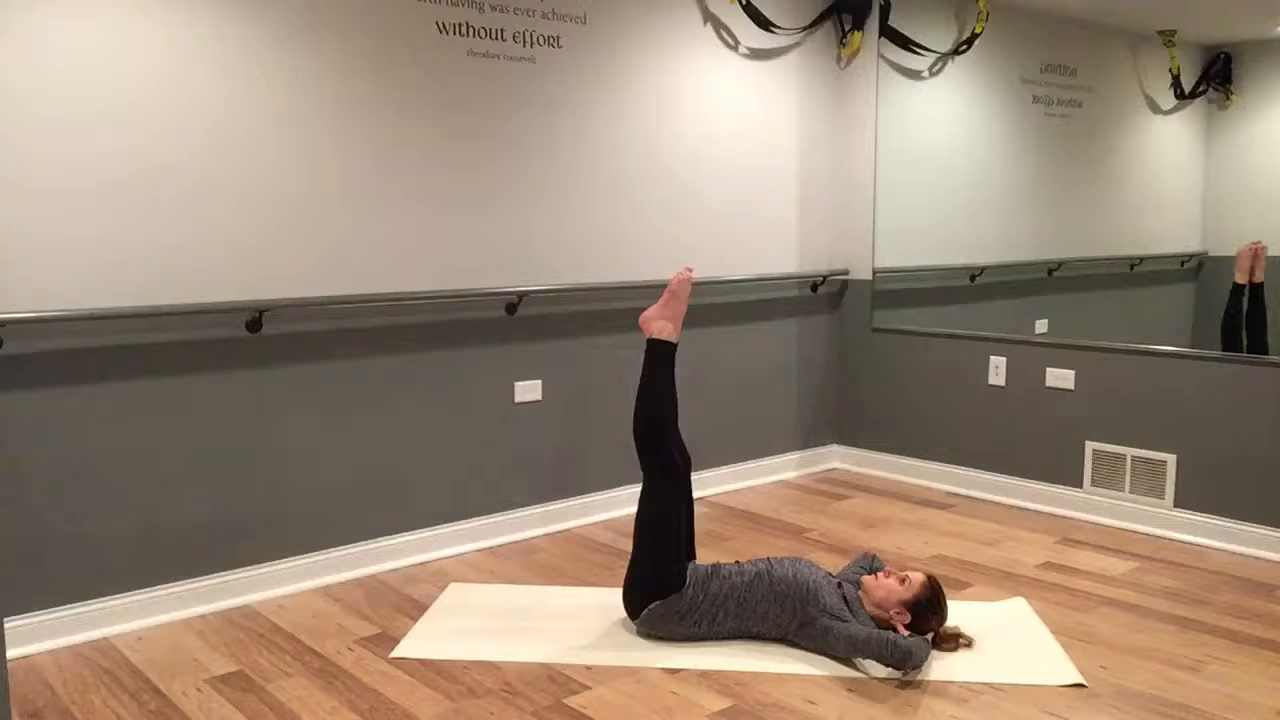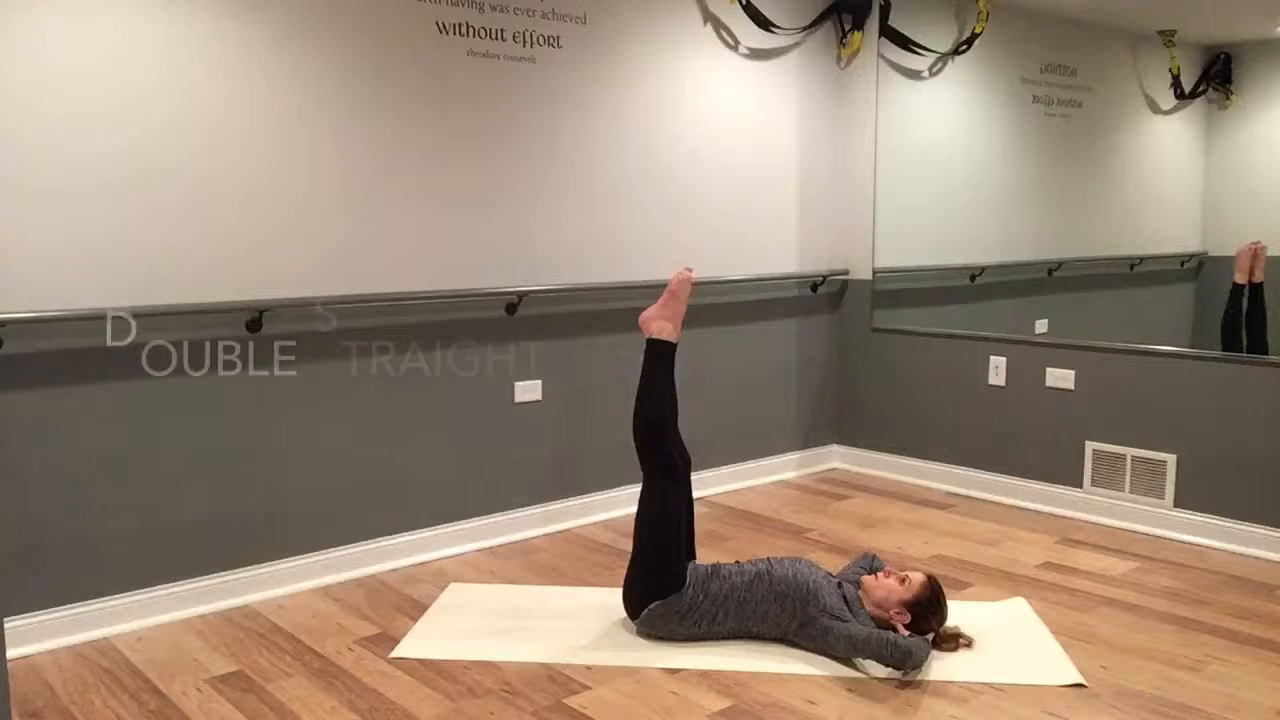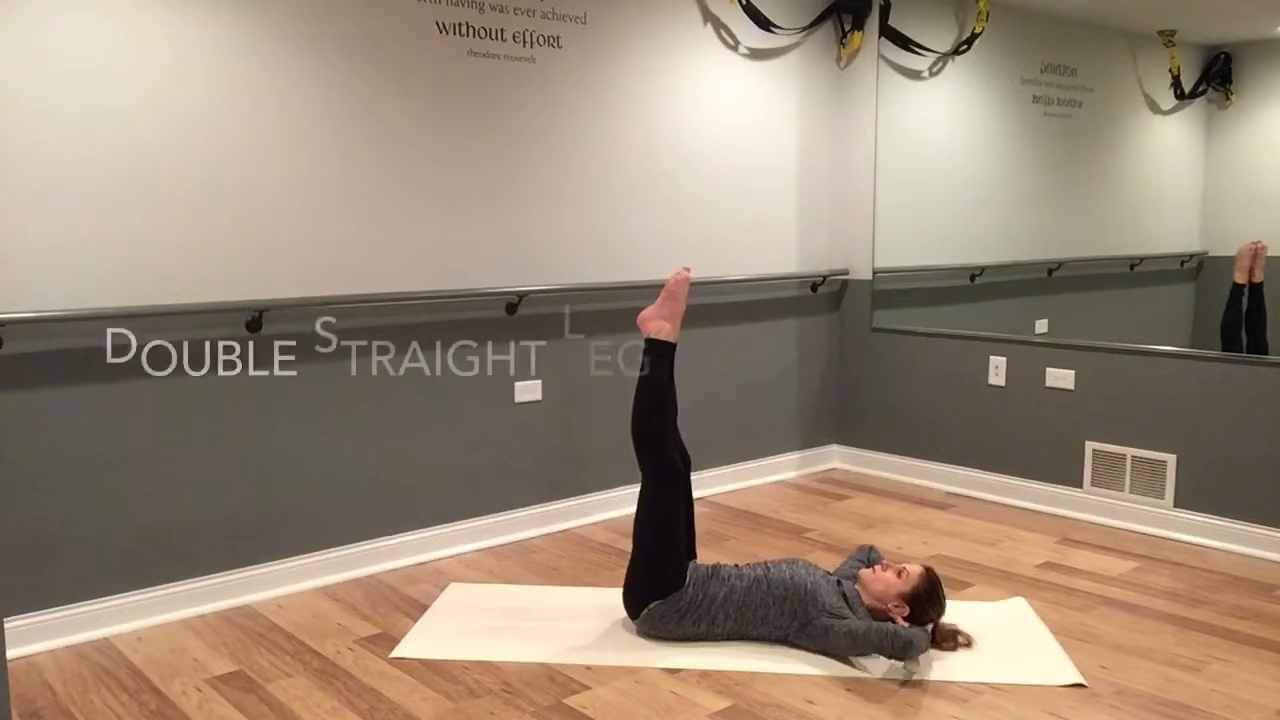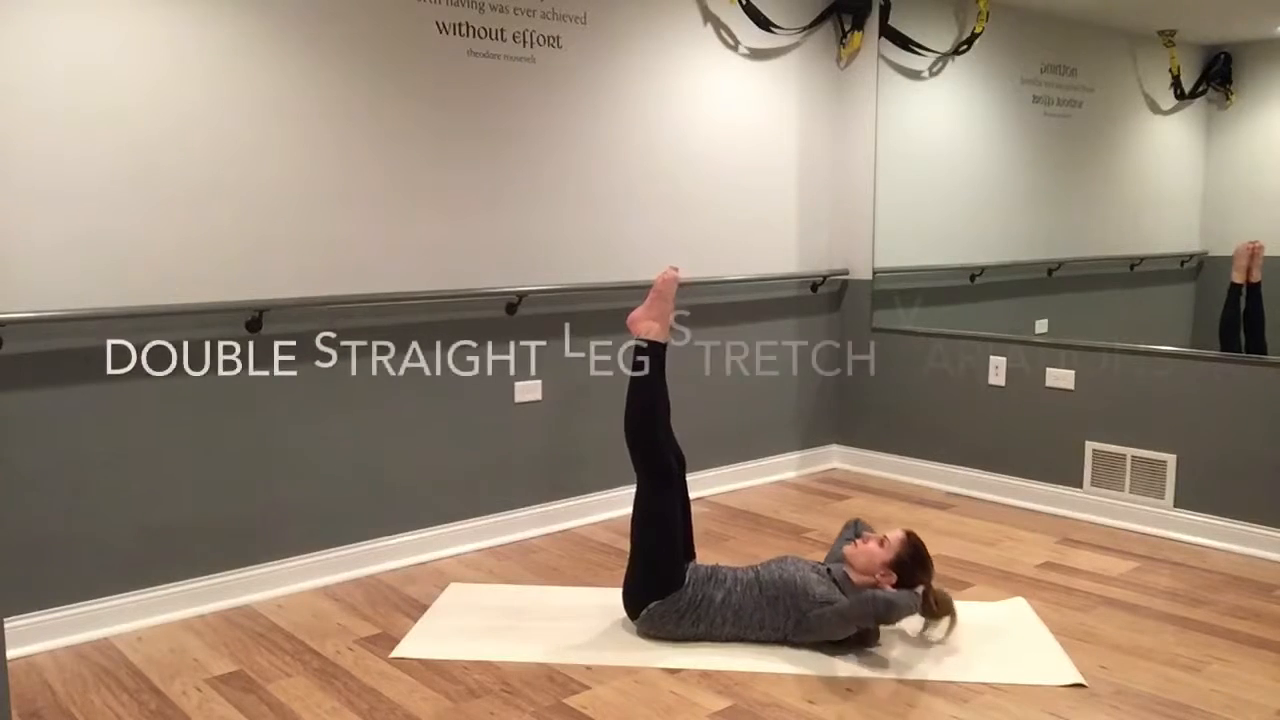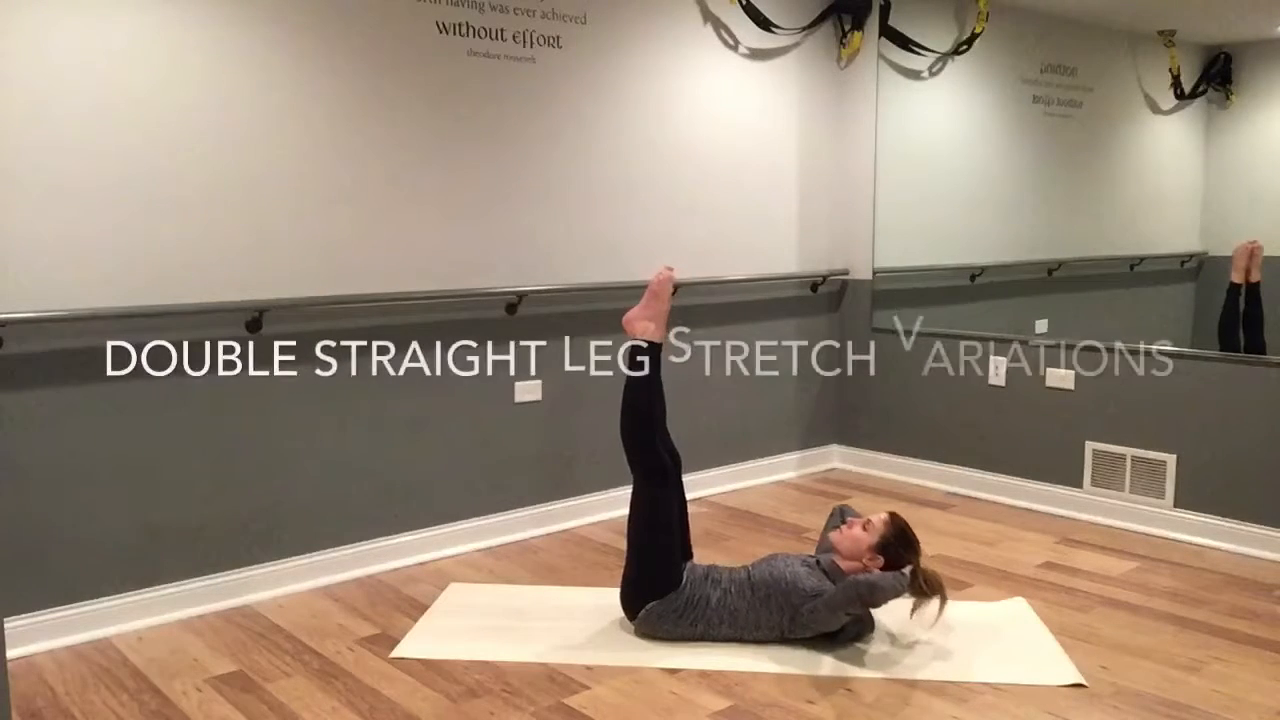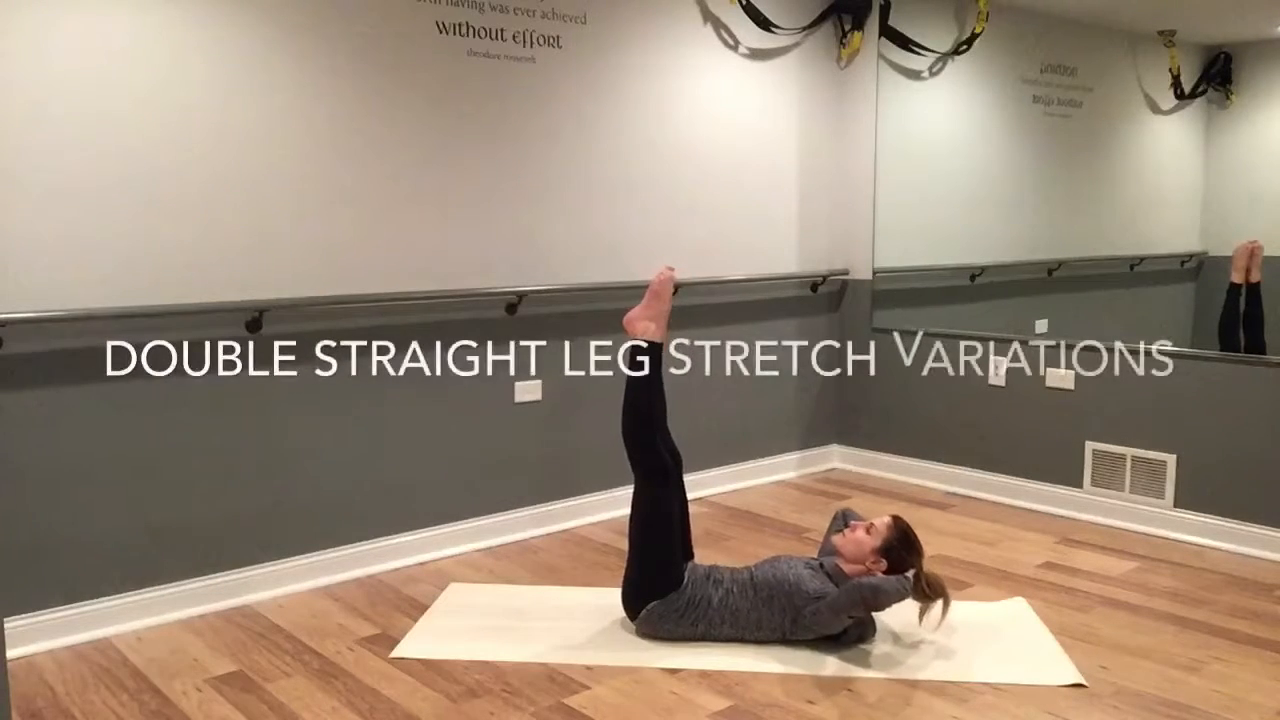
dt=0.3s
person 1, frame 1
left shoulder: (843, 626)
right shoulder: (847, 591)
left elbow: (906, 653)
right elbow: (869, 557)
left wrist: (922, 637)
left hip: (663, 604)
right hip: (685, 591)
left knee: (665, 468)
left ankle: (663, 337)
right ankle: (663, 335)
person 1, frame 2
left shoulder: (843, 625)
right shoulder: (847, 593)
left elbow: (906, 653)
right elbow: (869, 557)
left wrist: (921, 638)
left hip: (663, 604)
right hip: (688, 589)
left knee: (664, 468)
left ankle: (663, 336)
right ankle: (662, 336)
person 1, frame 3
left shoulder: (844, 626)
right shoulder: (846, 588)
left elbow: (905, 643)
right elbow: (867, 551)
left wrist: (924, 630)
left hip: (663, 604)
right hip: (685, 590)
left knee: (664, 469)
left ankle: (661, 337)
right ankle: (660, 336)
person 1, frame 4
left shoulder: (838, 613)
right shoulder: (836, 577)
left elbow: (886, 604)
right elbow: (855, 525)
left wrist: (914, 594)
left hip: (663, 605)
right hip: (687, 588)
left knee: (659, 471)
left ankle: (651, 337)
right ankle: (651, 337)
person 1, frame 5
left shoulder: (830, 605)
right shoulder: (828, 569)
left elbow: (868, 587)
right elbow: (841, 511)
left wrist: (904, 578)
left hip: (660, 604)
right hip: (683, 590)
left knee: (655, 470)
left ankle: (647, 338)
person 1, frame 6
left shoulder: (832, 606)
right shoulder: (830, 572)
left elbow: (871, 590)
right elbow: (843, 514)
left wrist: (905, 581)
left hip: (662, 603)
right hip: (684, 588)
left knee: (655, 469)
left ankle: (648, 338)
